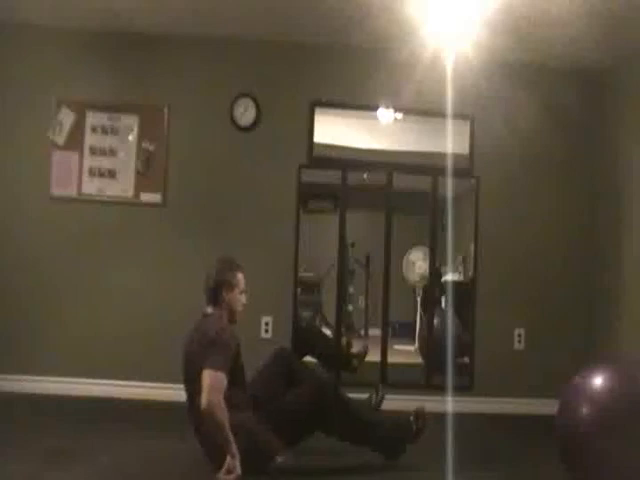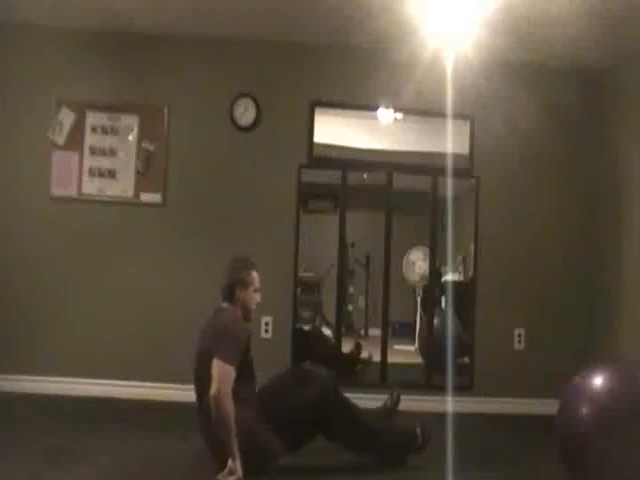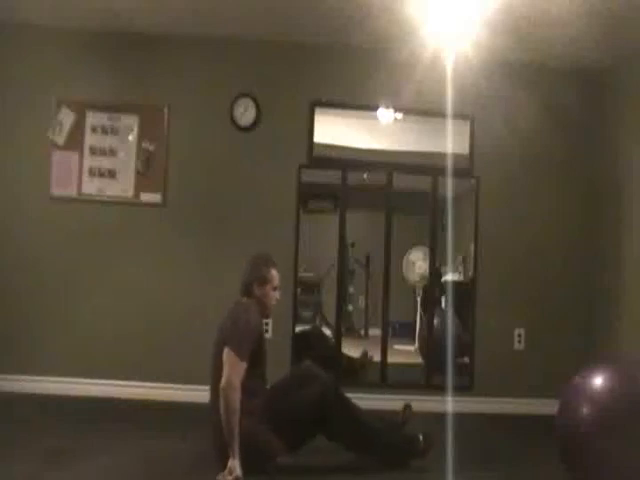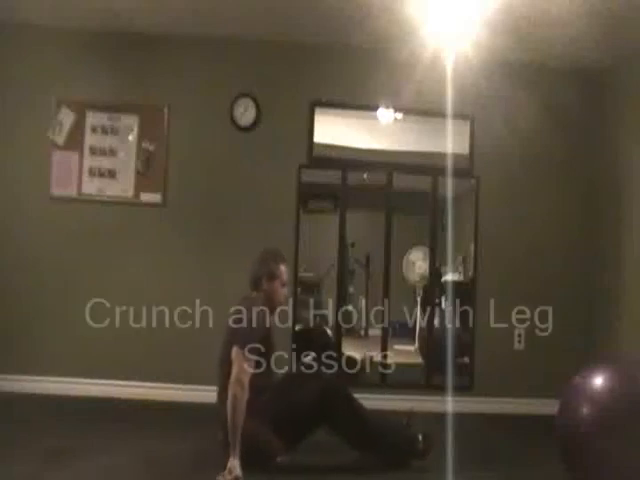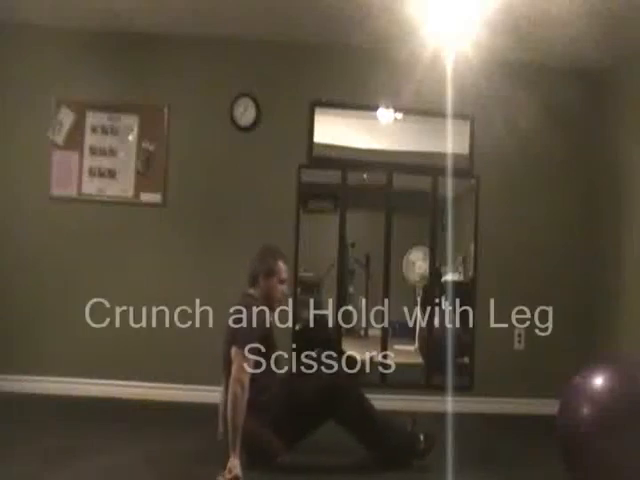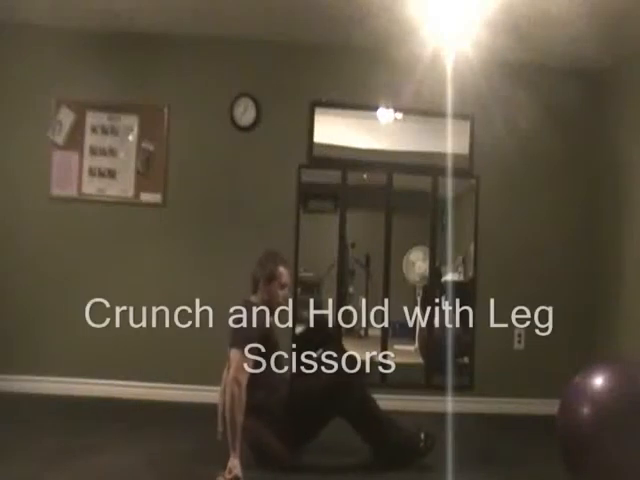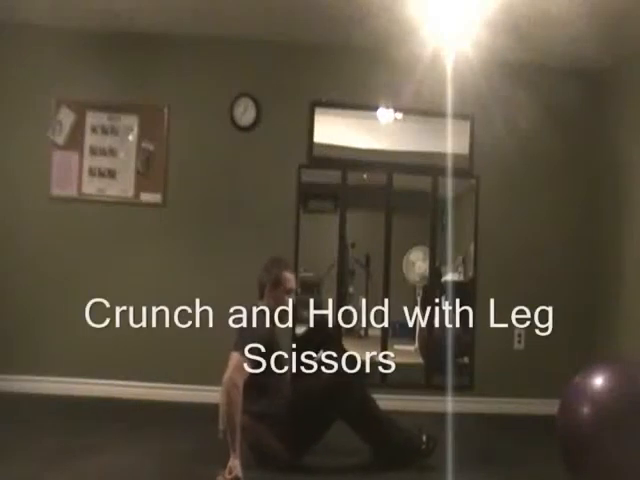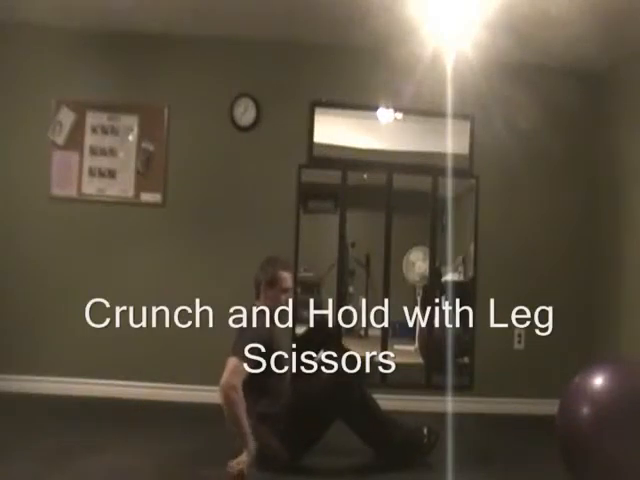
dt=0.2s
person 1, frame 1
left shoulder: (204, 328)
right shoulder: (221, 335)
right elbow: (210, 401)
right wrist: (232, 453)
right hip: (245, 443)
left knee: (284, 360)
right knee: (321, 393)
left ankle: (356, 416)
right ankle: (392, 437)
person 1, frame 2
left shoulder: (220, 321)
right shoulder: (233, 328)
right elbow: (219, 392)
right wrist: (234, 456)
left hip: (241, 424)
right hip: (246, 442)
left knee: (302, 376)
right knee: (324, 395)
left ankle: (368, 424)
right ankle: (395, 445)
person 1, frame 3
left shoulder: (242, 314)
right shoulder: (247, 321)
right elbow: (229, 385)
right wrist: (234, 456)
right hip: (250, 439)
left knee: (308, 376)
right knee: (326, 396)
left ankle: (380, 434)
right ankle: (396, 447)
person 1, frame 4
left shoulder: (251, 311)
right shoulder: (254, 318)
right elbow: (238, 383)
right wrist: (234, 456)
left hip: (257, 413)
right hip: (254, 435)
left knee: (315, 374)
right knee: (329, 391)
right ankle: (397, 446)
person 1, frame 5
left shoulder: (251, 311)
right shoulder: (253, 317)
right elbow: (239, 382)
right wrist: (235, 456)
left hip: (265, 411)
right hip: (262, 430)
right knee: (336, 385)
right ankle: (398, 446)
person 1, frame 6
left shoulder: (253, 316)
right shoulder: (253, 322)
left elbow: (229, 377)
right elbow: (236, 382)
left wrist: (225, 424)
right wrist: (234, 455)
left hip: (273, 415)
right hip: (271, 433)
right knee: (342, 380)
right ankle: (397, 446)
person 1, frame 7
left shoulder: (260, 323)
right shoulder: (258, 329)
right elbow: (232, 383)
right wrist: (235, 456)
left hip: (277, 421)
right hip: (275, 440)
right knee: (341, 381)
right ankle: (398, 447)
person 1, frame 8
left shoulder: (262, 325)
right shoulder: (256, 330)
right elbow: (229, 385)
right wrist: (249, 446)
left hip: (279, 424)
right hip: (275, 441)
right knee: (340, 382)
right ankle: (399, 445)
